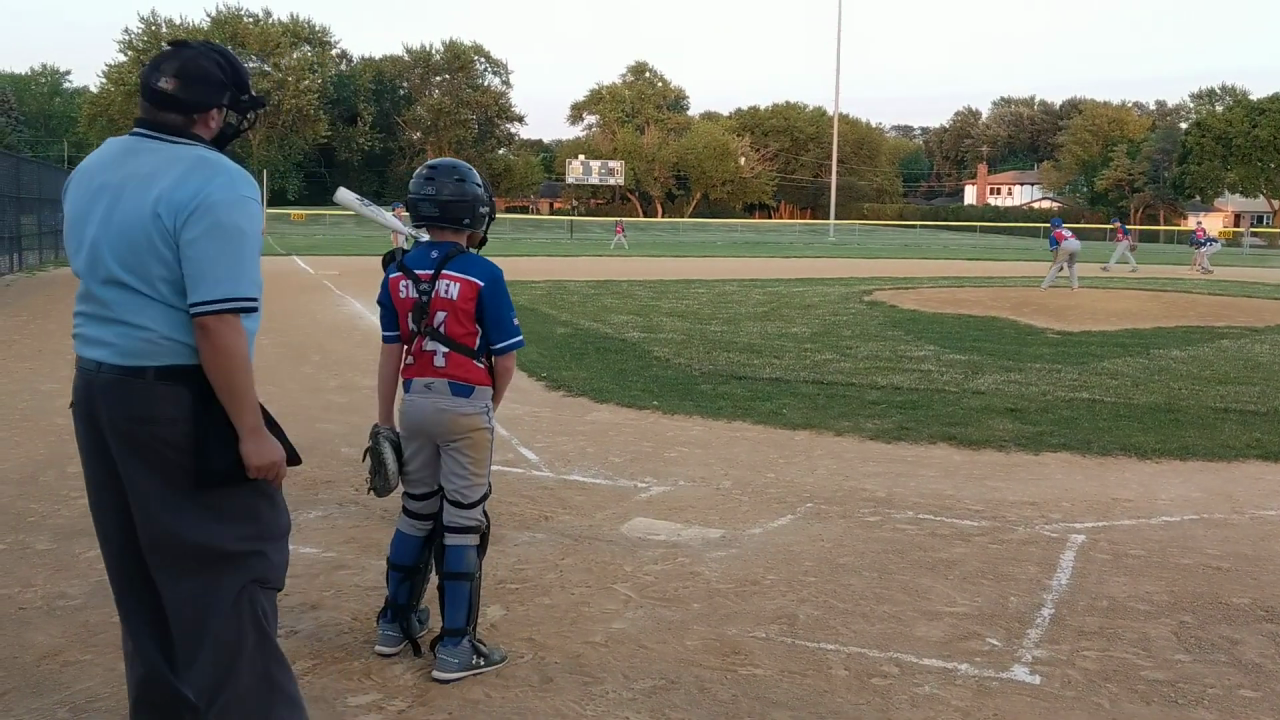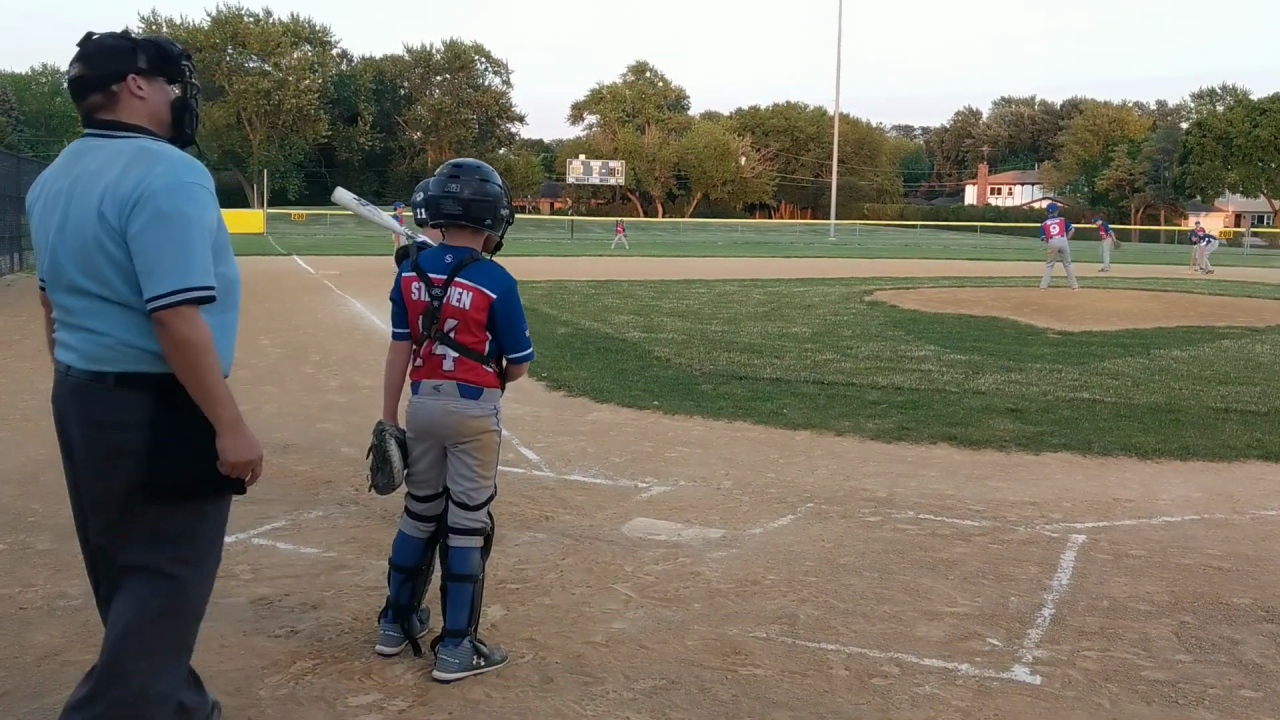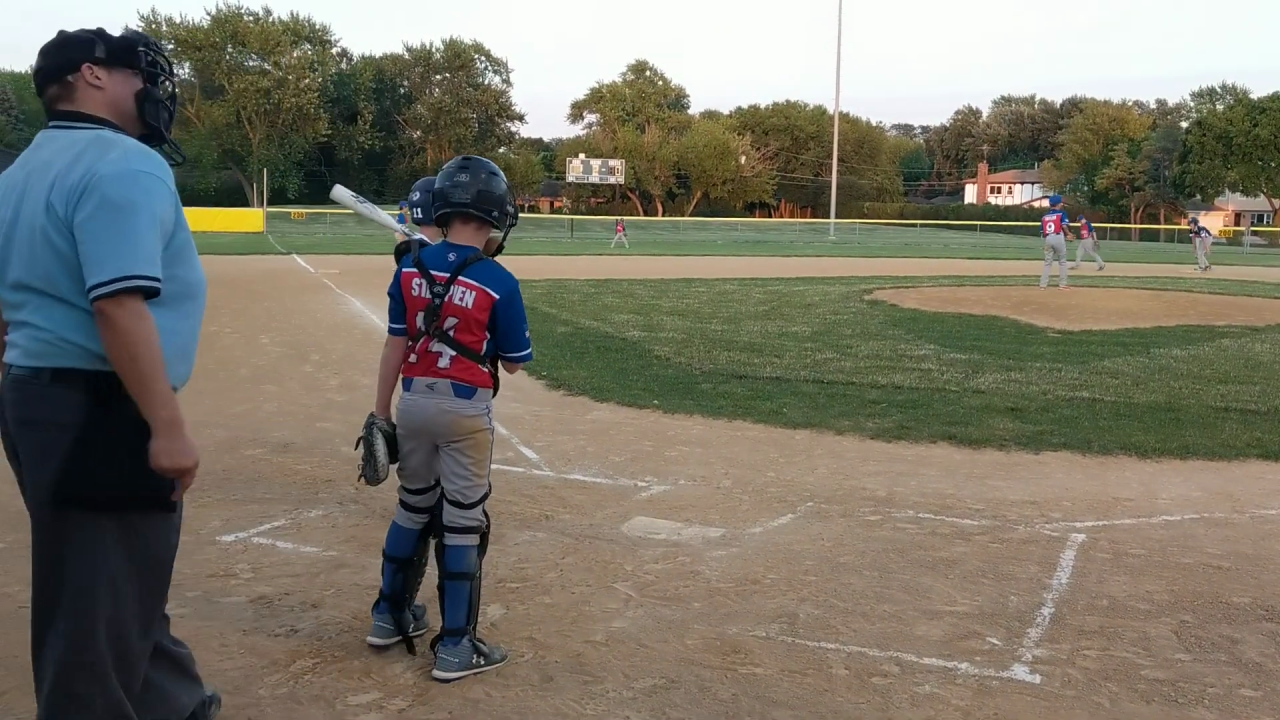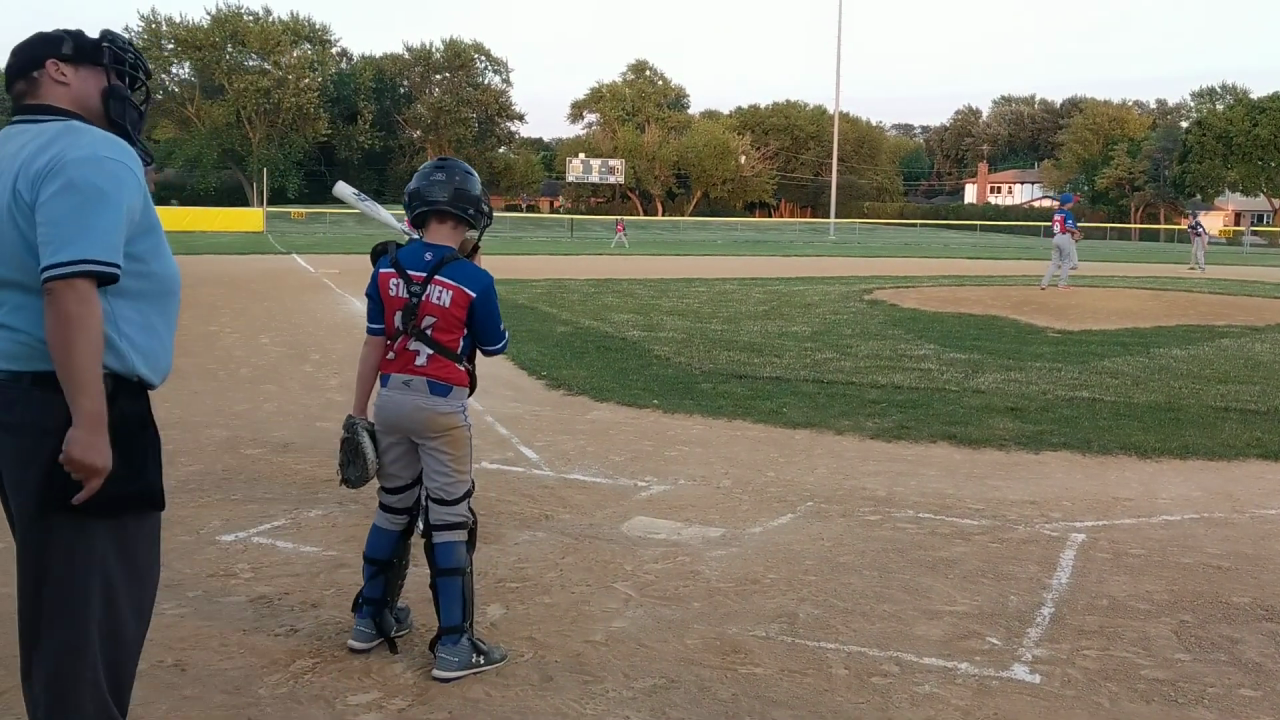
dt=0.3s
person 1, frame 1
left shoulder: (90, 170)
right shoulder: (219, 183)
right elbow: (218, 323)
right wrist: (252, 430)
left hip: (97, 389)
right hip: (179, 399)
left knee: (144, 567)
right knee: (242, 550)
person 1, frame 2
left shoulder: (54, 178)
right shoulder: (169, 174)
left elbow: (54, 299)
right elbow: (177, 316)
right wrist: (229, 425)
left hip: (78, 393)
right hip: (153, 404)
left knee: (130, 570)
right knee: (169, 572)
person 1, frame 3
right shoulder: (126, 164)
right elbow: (119, 306)
right wrist: (167, 429)
right hip: (96, 411)
left knee: (118, 573)
right knee: (103, 590)
person 1, frame 4
right shoulder: (93, 153)
right elbow: (71, 291)
right wrist: (90, 423)
right hip: (67, 407)
left knee: (67, 584)
right knee: (92, 591)
person 2, frame 1
left shoulder: (398, 273)
right shoulder: (483, 274)
left elbow: (390, 355)
right elbow: (506, 357)
left wrist: (384, 422)
right wrist: (494, 401)
left hip: (415, 403)
right hip: (465, 407)
left knee: (417, 513)
right knee: (463, 524)
left ankle: (395, 622)
right ankle: (455, 646)
person 2, frame 2
left shoulder: (411, 271)
right shoulder: (495, 281)
left elbow: (399, 352)
right elbow: (518, 365)
left wrist: (387, 420)
left hip: (422, 405)
right hip: (474, 411)
left knee: (420, 513)
right knee: (467, 526)
left ankle: (396, 623)
right ankle: (456, 647)
person 2, frame 3
left shoulder: (410, 268)
right shoulder: (497, 281)
left elbow: (395, 346)
right elbow: (515, 361)
left wrist: (381, 412)
left hip: (414, 402)
right hip: (465, 410)
left knee: (414, 507)
right knee: (463, 524)
left ankle: (390, 614)
right ankle: (456, 645)
person 2, frame 4
left shoulder: (387, 267)
right shoulder: (474, 279)
left elbow: (373, 346)
right elbow: (494, 347)
left wrist: (358, 413)
left hip: (391, 399)
right hip: (441, 408)
left knee: (394, 508)
right knee: (450, 521)
left ankle: (371, 617)
right ankle: (454, 644)
